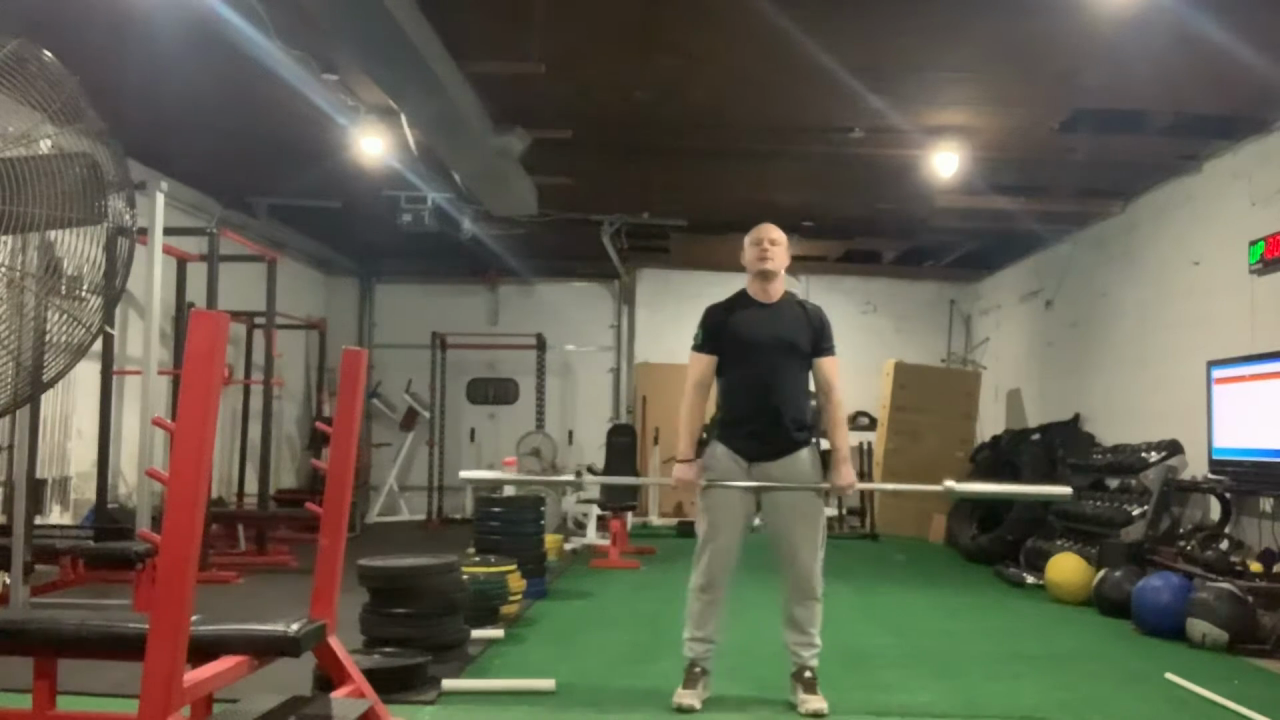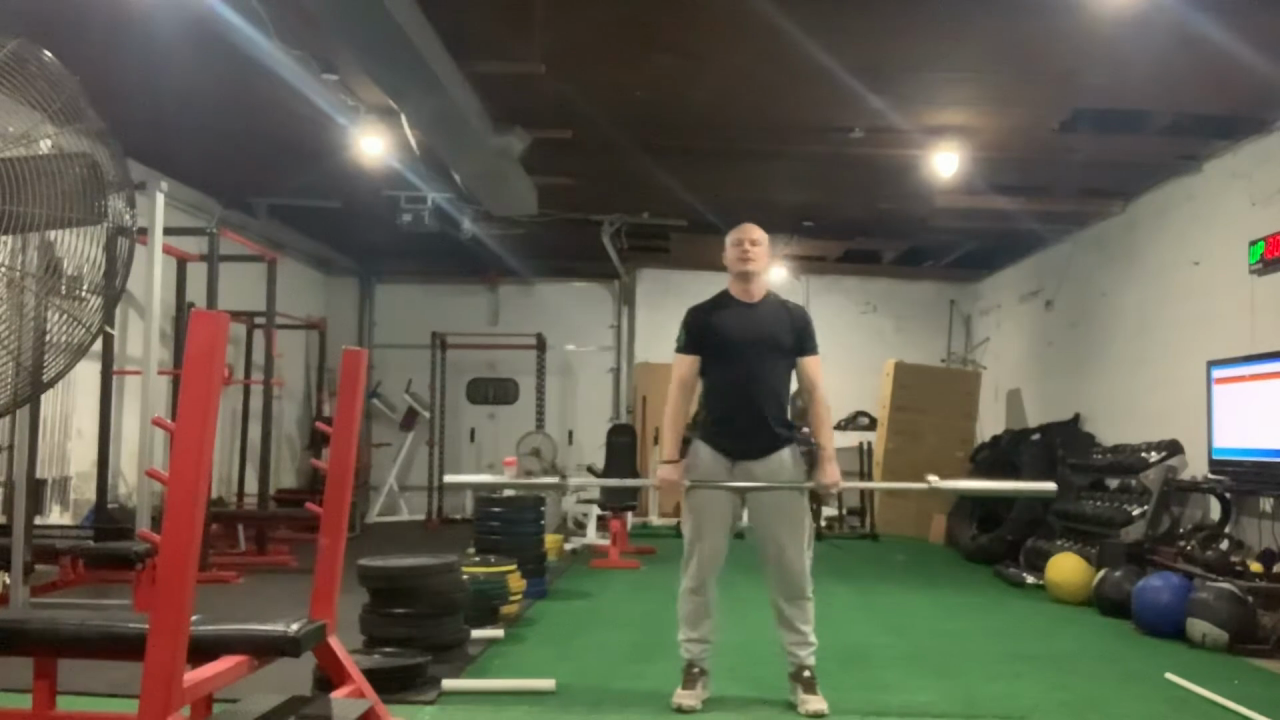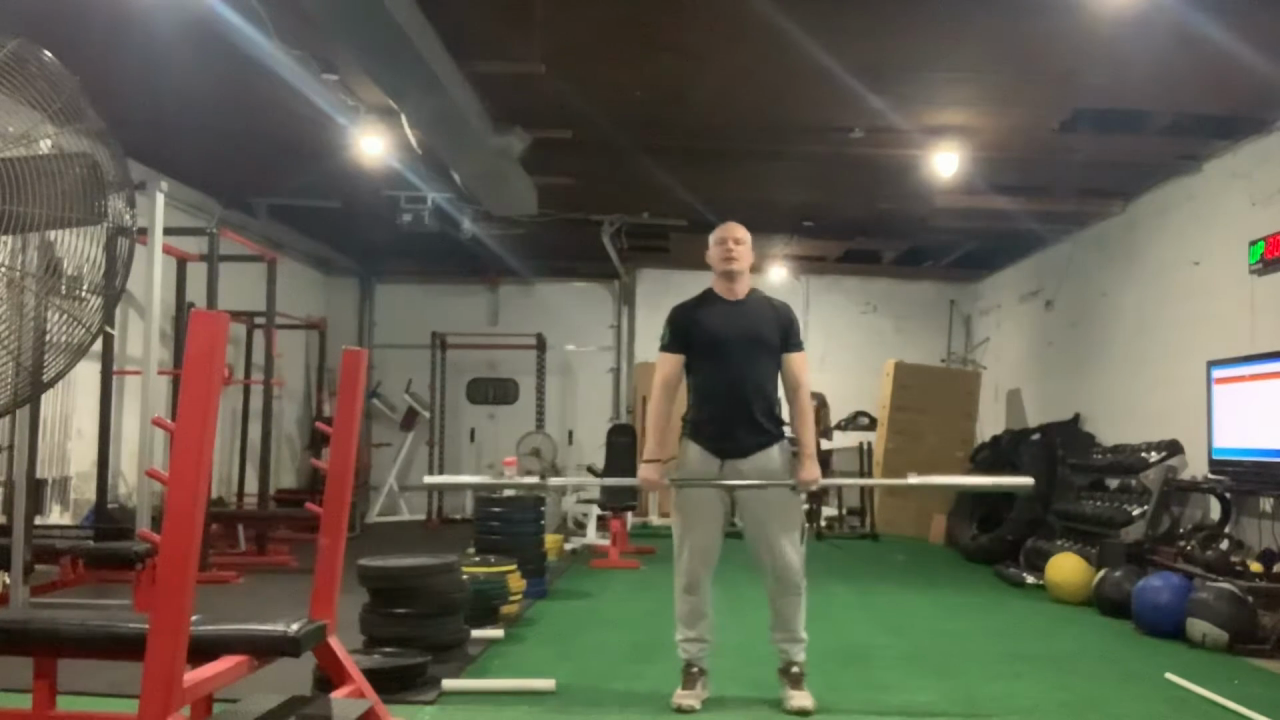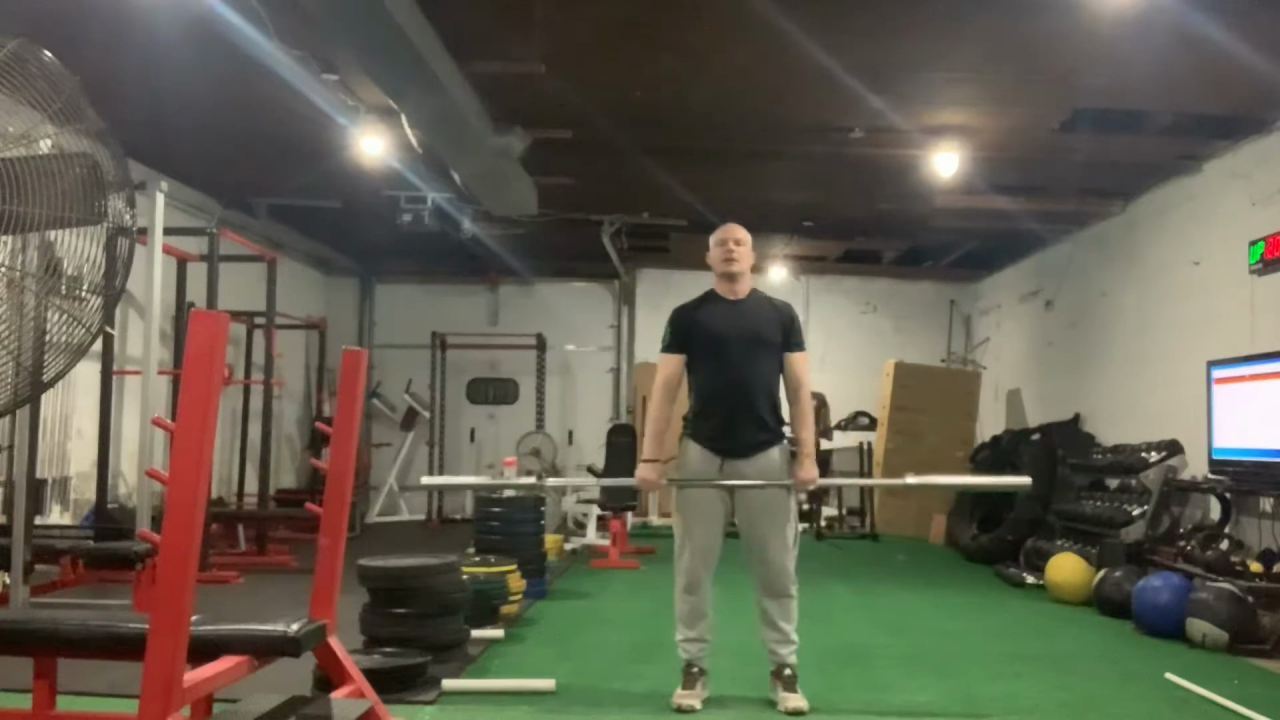
dt=0.2s
person 1, frame 1
left shoulder: (811, 317)
right shoulder: (720, 316)
left elbow: (829, 391)
right elbow: (697, 388)
left wrist: (842, 459)
right wrist: (684, 457)
left hip: (794, 459)
right hip: (728, 457)
left knee: (804, 573)
right knee: (710, 569)
left ankle: (804, 671)
right ankle: (696, 666)
person 1, frame 2
left shoulder: (793, 317)
right shoulder: (702, 317)
left elbow: (813, 390)
right elbow: (681, 388)
left wrist: (827, 457)
right wrist: (669, 457)
left hip: (777, 457)
right hip: (711, 457)
left knee: (793, 572)
right knee: (699, 570)
left ankle: (803, 671)
right ankle: (694, 668)
person 1, frame 3
left shoulder: (779, 314)
right shoulder: (686, 315)
left elbow: (798, 387)
right elbow: (664, 387)
left wrist: (808, 454)
right wrist: (651, 456)
left hip: (766, 455)
right hip: (702, 456)
left knee: (786, 567)
right knee: (693, 569)
left ankle: (792, 667)
right ankle: (694, 668)
person 1, frame 4
left shoulder: (780, 314)
right shoulder: (687, 316)
left elbow: (799, 388)
right elbow: (665, 387)
left wrist: (807, 454)
right wrist: (650, 456)
left hip: (766, 456)
right hip: (702, 456)
left knee: (778, 570)
right knee: (693, 569)
left ankle: (784, 668)
right ankle: (694, 667)
